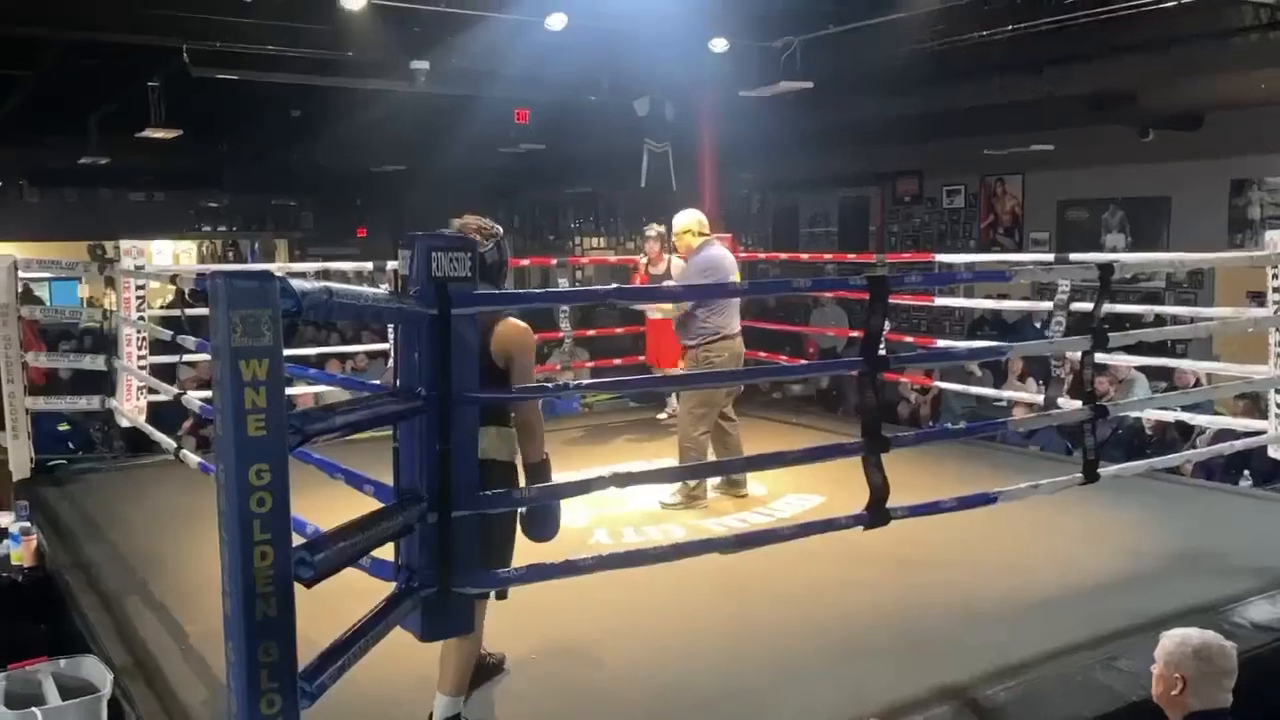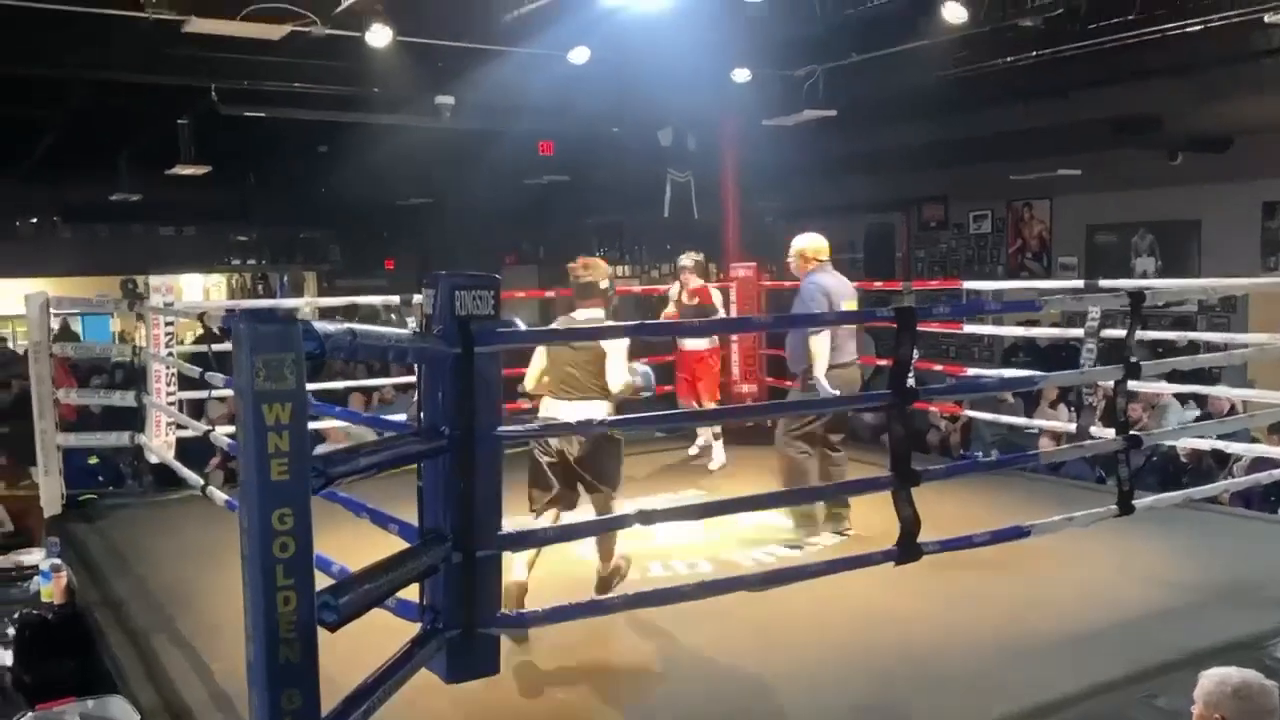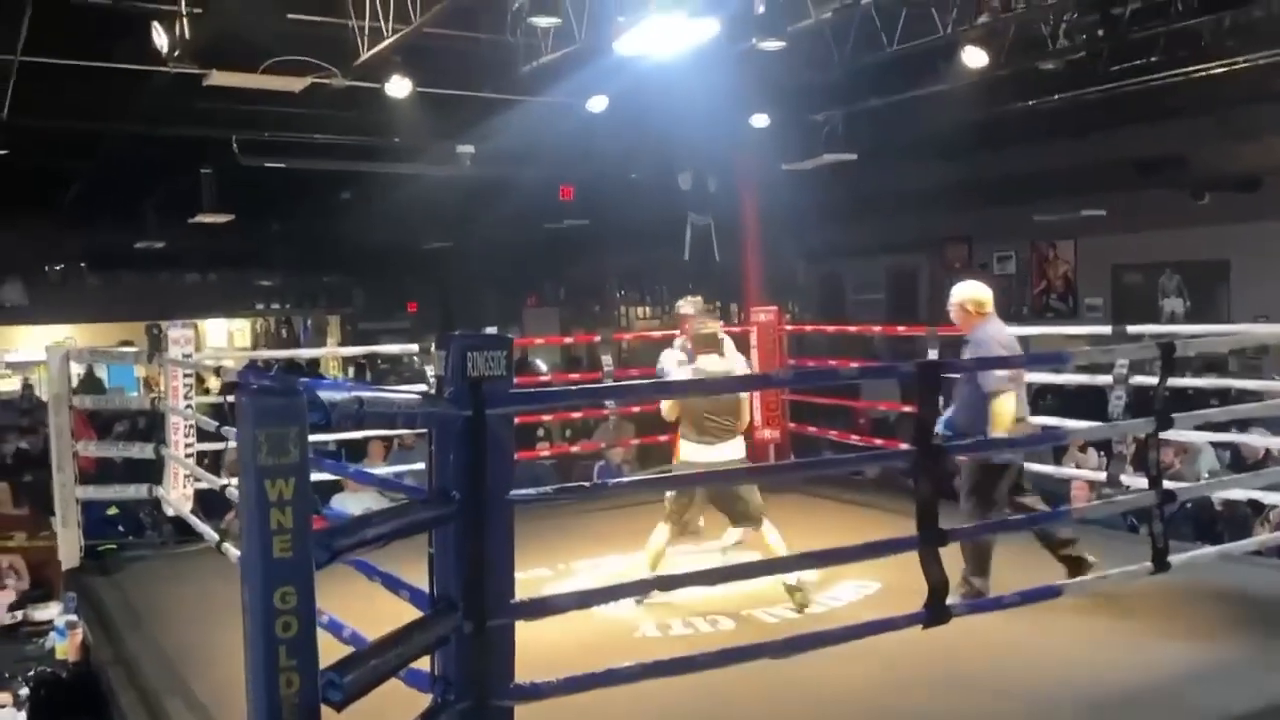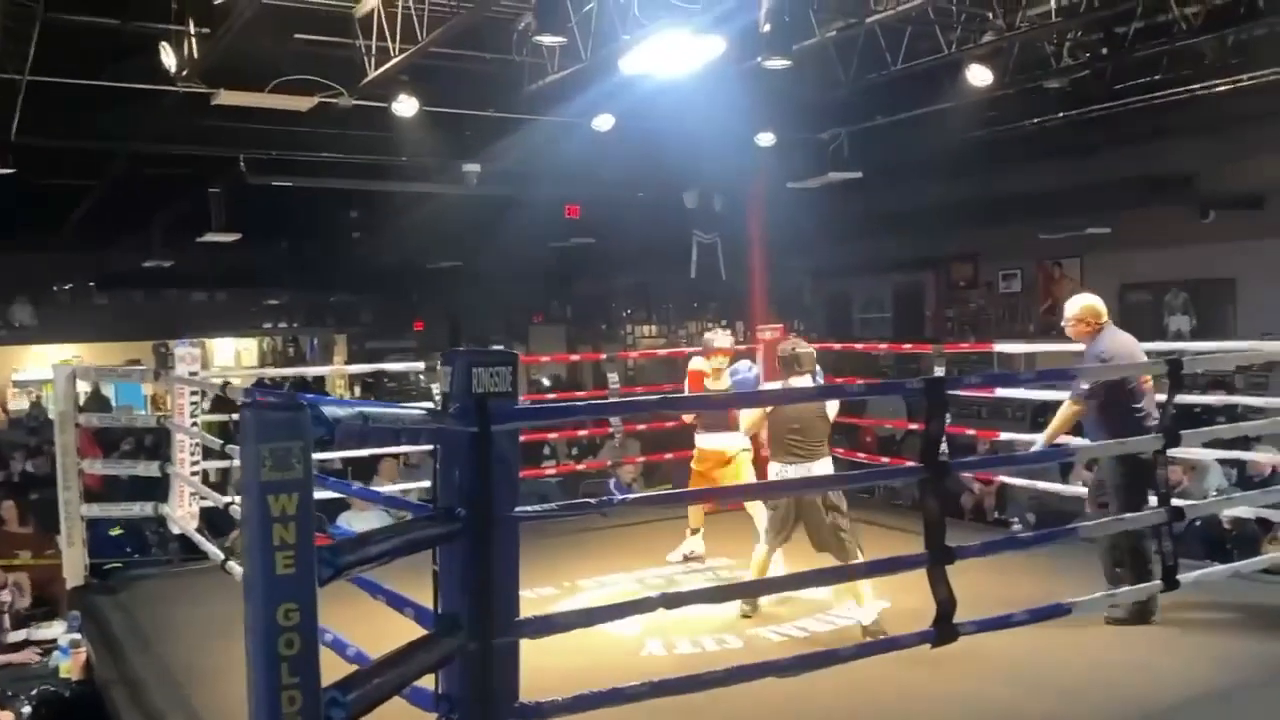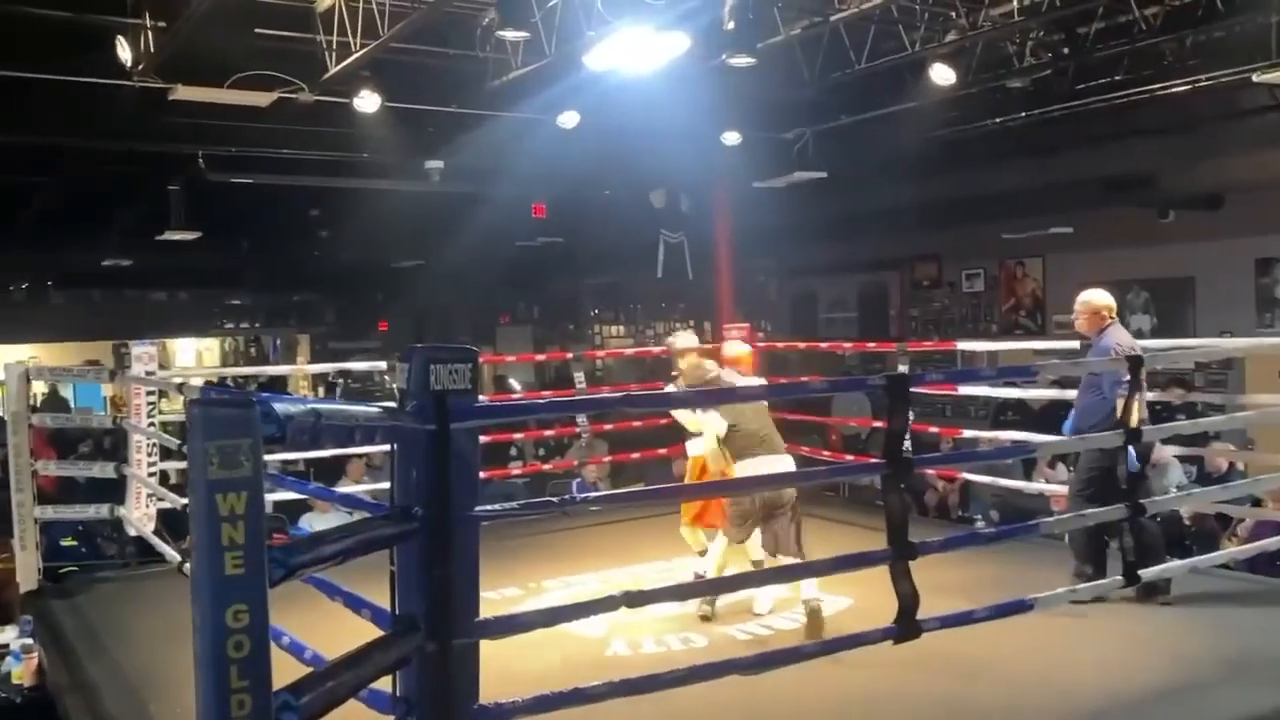
dt=0.7s
person 1, frame 1
right shoulder: (512, 332)
right elbow: (527, 417)
right wrist: (539, 481)
right hip: (486, 467)
right knee: (469, 590)
left ankle: (470, 661)
person 1, frame 2
left shoulder: (555, 328)
left elbow: (530, 384)
right elbow: (616, 385)
right wrist: (636, 381)
left hip: (552, 424)
right hip: (594, 426)
left knee: (544, 512)
right knee: (604, 502)
left ankle: (518, 582)
right ankle: (606, 572)
person 1, frame 3
left shoulder: (683, 376)
right shoulder: (737, 376)
left elbow: (668, 413)
right elbow: (742, 423)
left hip: (693, 463)
right hip: (731, 463)
left knee: (669, 522)
right knee: (759, 523)
right ankle: (794, 585)
person 1, frame 4
right shoulder: (829, 399)
left elbow: (747, 428)
left hip: (782, 480)
right hip: (819, 480)
left knee: (769, 541)
right knee: (850, 551)
left ankle: (749, 599)
right ankle: (869, 621)
person 1, frame 5
left shoulder: (713, 418)
right shoulder: (748, 388)
left elbow: (717, 464)
left hip: (753, 480)
right hip: (785, 476)
left knee: (726, 535)
right knee: (789, 553)
left ankle: (708, 599)
right ankle: (810, 601)
person 2, frame 1
left shoulder: (704, 260)
right shoulder: (718, 254)
left elbow: (673, 304)
left hip: (711, 350)
right hip: (726, 346)
left knee: (694, 420)
right knee: (722, 415)
left ankle: (692, 490)
right ankle: (734, 479)
person 2, frame 2
left shoulder: (812, 286)
right shoulder: (843, 284)
left elbow: (818, 333)
left wrist: (819, 375)
left hip: (824, 378)
right hip: (847, 372)
left knee: (791, 440)
right knee: (830, 445)
left ankle: (806, 521)
right ankle: (838, 516)
person 2, frame 3
left shoulder: (987, 339)
right shoulder: (989, 334)
left elbow: (1002, 393)
left wrist: (998, 438)
right wrist: (952, 413)
left hip: (998, 437)
right hip: (1011, 433)
left knee: (977, 508)
right knee: (1018, 499)
left ankle: (974, 589)
right ankle: (1073, 556)
person 2, frame 4
left shoulder: (1102, 351)
right shoulder: (1120, 340)
left elbow: (1078, 403)
left wrist: (1044, 440)
right hip: (1131, 440)
right knee: (1102, 503)
left ankle: (1139, 603)
right ankle: (1119, 583)
person 2, frame 5
left shoulder: (1110, 345)
right shoulder: (1112, 340)
left elbow: (1126, 397)
left wrist: (1127, 442)
right wrist: (1076, 414)
left hip: (1108, 442)
right hip: (1123, 441)
left knee: (1082, 506)
left ankle: (1090, 579)
right ankle: (1155, 585)
person 3, frame 1
left shoulder: (676, 264)
right shoulder: (643, 265)
right wrist: (639, 277)
left hip: (671, 321)
right hip: (653, 321)
left knee: (671, 367)
right knee: (656, 367)
right ankle: (672, 404)
person 3, frame 2
left shoulder: (710, 293)
right shoulder: (675, 291)
left wrist: (709, 302)
right wrist: (668, 315)
left hip: (706, 352)
right hip: (683, 352)
left knee: (707, 401)
right knee: (684, 398)
left ankle: (718, 451)
right ankle: (703, 433)
person 3, frame 3
left shoulder: (720, 340)
right shoulder: (678, 343)
left elbow: (742, 370)
right elbow: (671, 372)
right wrist: (670, 370)
right ankle: (692, 516)
person 3, frame 4
left shoulder: (741, 377)
right shoulder: (695, 378)
right elbow: (688, 417)
right wrist: (693, 391)
left hip: (736, 449)
right hip: (706, 450)
left knee: (753, 502)
right knee: (695, 503)
right ankle: (693, 543)
person 3, frame 5
right shoulder: (672, 391)
right elbow: (693, 424)
right hip: (701, 456)
right knee: (687, 524)
left ankle: (763, 584)
right ankle: (706, 558)
